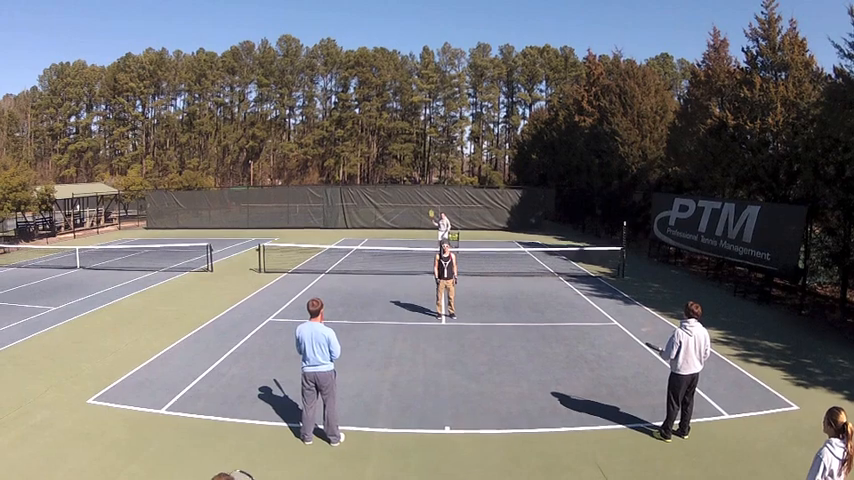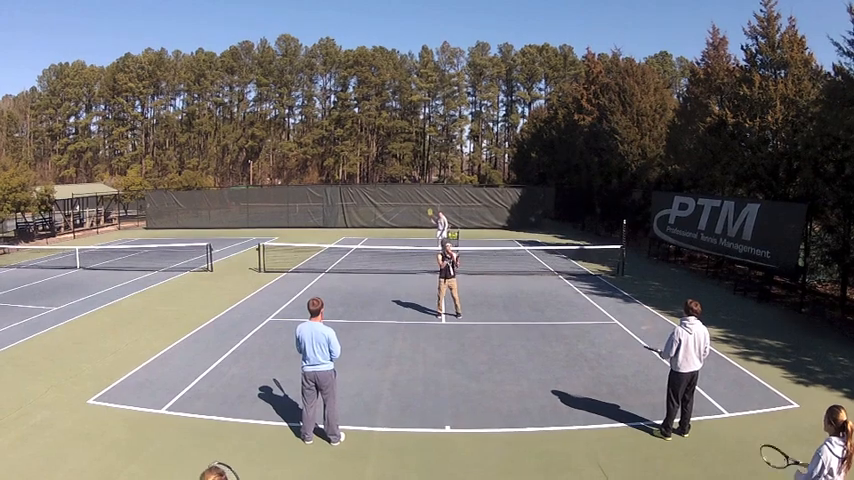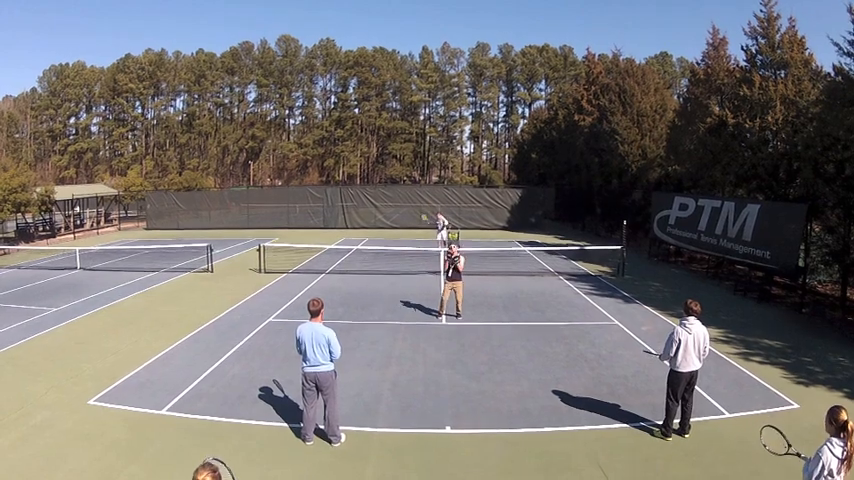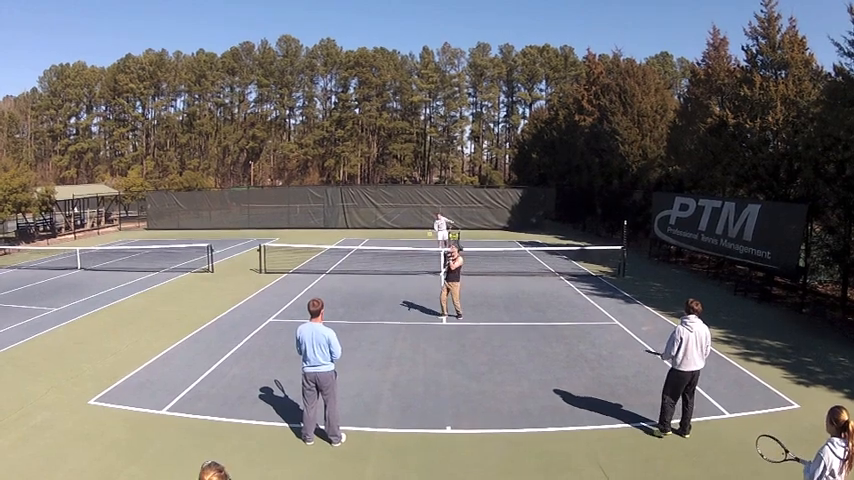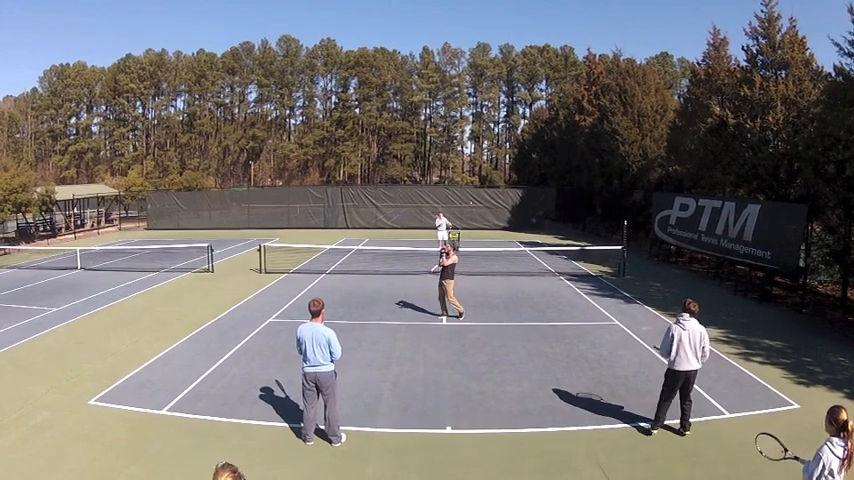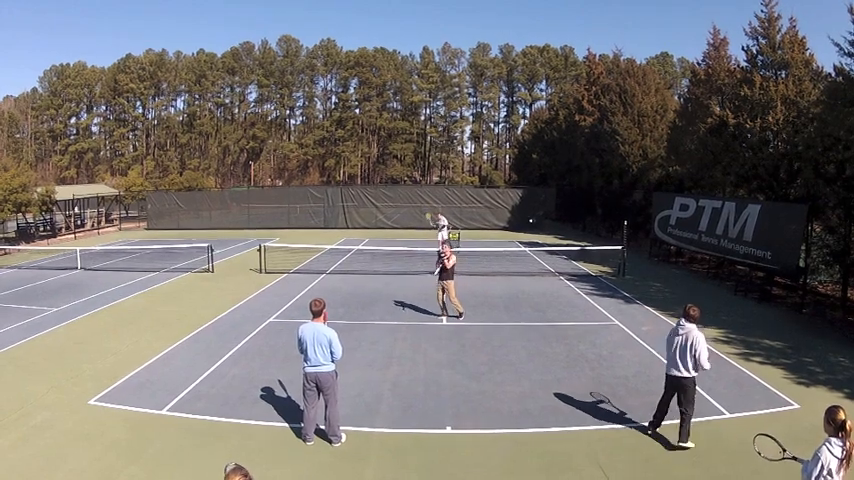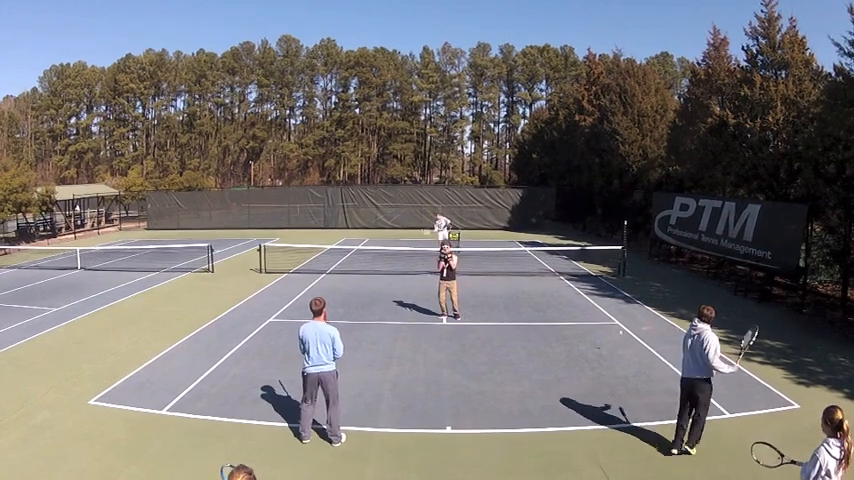
dt=0.4s
person 1, frame 1
left shoulder: (300, 329)
right shoulder: (328, 332)
left elbow: (299, 350)
right elbow: (336, 355)
left hip: (308, 372)
right hip: (325, 372)
left knee: (308, 405)
right knee: (330, 406)
left ankle: (307, 436)
right ankle: (334, 437)
person 1, frame 2
left shoulder: (300, 329)
right shoulder: (328, 331)
left elbow: (299, 350)
right elbow: (336, 354)
left hip: (307, 371)
right hip: (325, 372)
left knee: (308, 405)
right knee: (330, 405)
left ankle: (307, 435)
right ankle: (334, 437)
person 1, frame 3
left shoulder: (300, 329)
right shoulder: (328, 332)
left elbow: (299, 351)
right elbow: (336, 355)
left hip: (308, 372)
right hip: (326, 372)
left knee: (308, 405)
right knee: (331, 406)
left ankle: (307, 436)
right ankle: (335, 437)
person 1, frame 4
left shoulder: (300, 330)
right shoulder: (328, 332)
left elbow: (299, 351)
right elbow: (337, 355)
left hip: (308, 372)
right hip: (326, 372)
left knee: (309, 405)
right knee: (331, 406)
left ankle: (308, 436)
right ankle: (335, 438)
person 1, frame 5
left shoulder: (301, 330)
right shoulder: (328, 332)
left elbow: (300, 351)
right elbow: (336, 356)
left hip: (308, 372)
right hip: (326, 373)
left knee: (309, 406)
right knee: (331, 406)
left ankle: (308, 436)
right ankle: (335, 438)
person 1, frame 6
left shoulder: (302, 329)
right shoulder: (329, 332)
left elbow: (301, 350)
right elbow: (337, 356)
left hip: (309, 372)
right hip: (327, 373)
left knee: (309, 406)
right knee: (331, 406)
left ankle: (308, 436)
right ankle: (335, 438)
person 1, frame 7
left shoulder: (303, 329)
right shoulder: (332, 331)
left elbow: (302, 351)
right elbow: (338, 353)
left hip: (310, 372)
right hip: (328, 372)
left knee: (307, 403)
right knee: (333, 405)
left ankle: (304, 434)
right ankle: (335, 437)
person 2, frame 1
left shoulder: (679, 332)
right shoulder: (704, 332)
left elbow: (669, 355)
right elbow: (706, 354)
left wrist: (661, 353)
left hip: (680, 373)
right hip: (695, 373)
left knee: (673, 404)
right knee: (688, 402)
left ankle: (666, 433)
right ankle: (684, 430)
person 2, frame 2
left shoulder: (679, 330)
right shoulder: (703, 330)
left elbow: (669, 353)
right elbow: (706, 352)
left wrist: (661, 354)
left hip: (680, 371)
right hip: (695, 371)
left knee: (673, 402)
right knee: (688, 400)
left ankle: (666, 431)
right ankle: (684, 429)
person 2, frame 3
left shoulder: (679, 330)
right shoulder: (703, 330)
left elbow: (669, 352)
right elbow: (705, 352)
left wrist: (662, 357)
left hip: (679, 371)
right hip: (694, 371)
left knee: (672, 401)
right knee: (687, 400)
left ankle: (667, 431)
right ankle: (684, 429)
person 2, frame 4
left shoulder: (680, 329)
right shoulder: (704, 329)
left elbow: (670, 351)
right elbow: (707, 351)
left wrist: (664, 356)
left hip: (680, 370)
right hip: (696, 370)
left knee: (669, 398)
right knee: (688, 400)
left ankle: (664, 427)
right ankle: (685, 429)
person 2, frame 5
left shoulder: (673, 328)
right shoulder: (701, 330)
left elbow: (663, 351)
right elbow: (705, 353)
left wrist: (672, 356)
left hip: (675, 369)
right hip: (692, 370)
left knee: (665, 398)
right knee: (686, 399)
left ankle: (656, 425)
right ankle: (685, 427)
person 2, frame 6
left shoulder: (673, 331)
right shoulder: (697, 336)
right elbow: (702, 362)
right wrist: (707, 366)
left hip: (671, 374)
right hip: (687, 378)
left knee: (664, 401)
right knee: (686, 409)
left ankle: (653, 426)
right ankle: (683, 440)
person 2, frame 7
left shoulder: (689, 333)
right shoulder: (710, 337)
right elbow: (714, 363)
right wrist: (731, 368)
left hip: (686, 378)
right hip: (702, 381)
left knee: (684, 413)
right knee: (700, 414)
left ankle: (676, 445)
right ankle: (690, 444)
